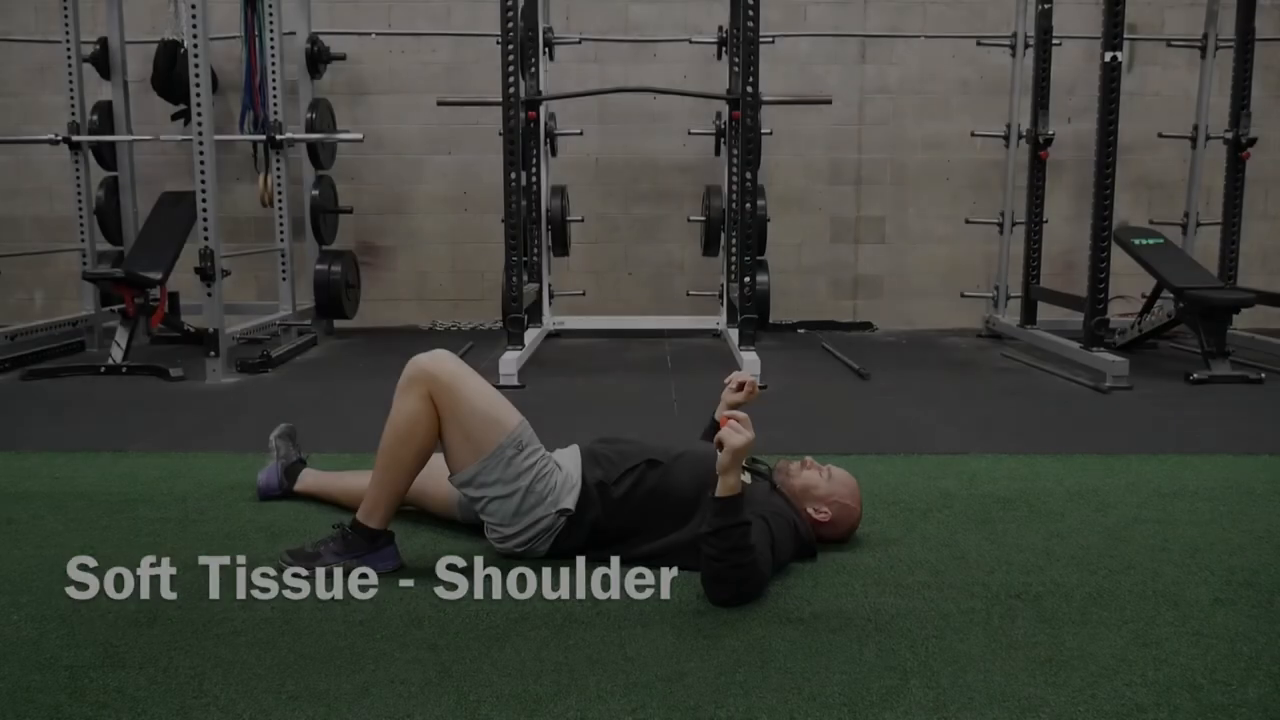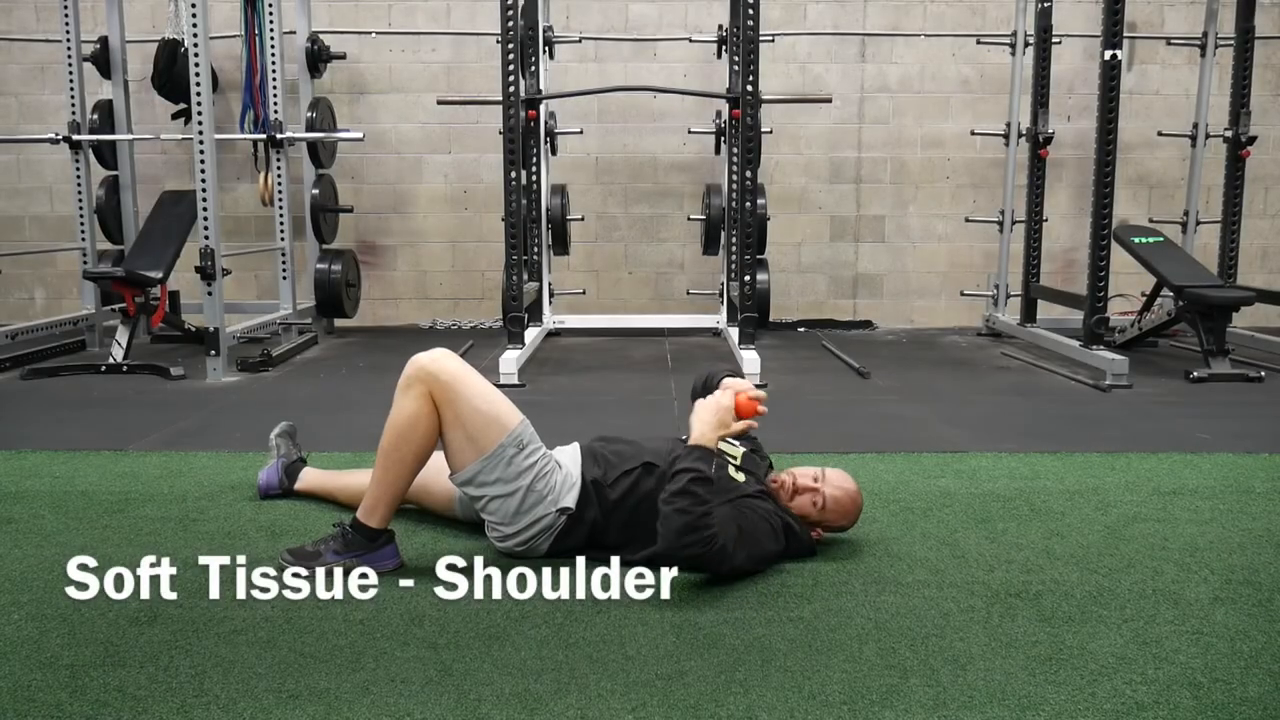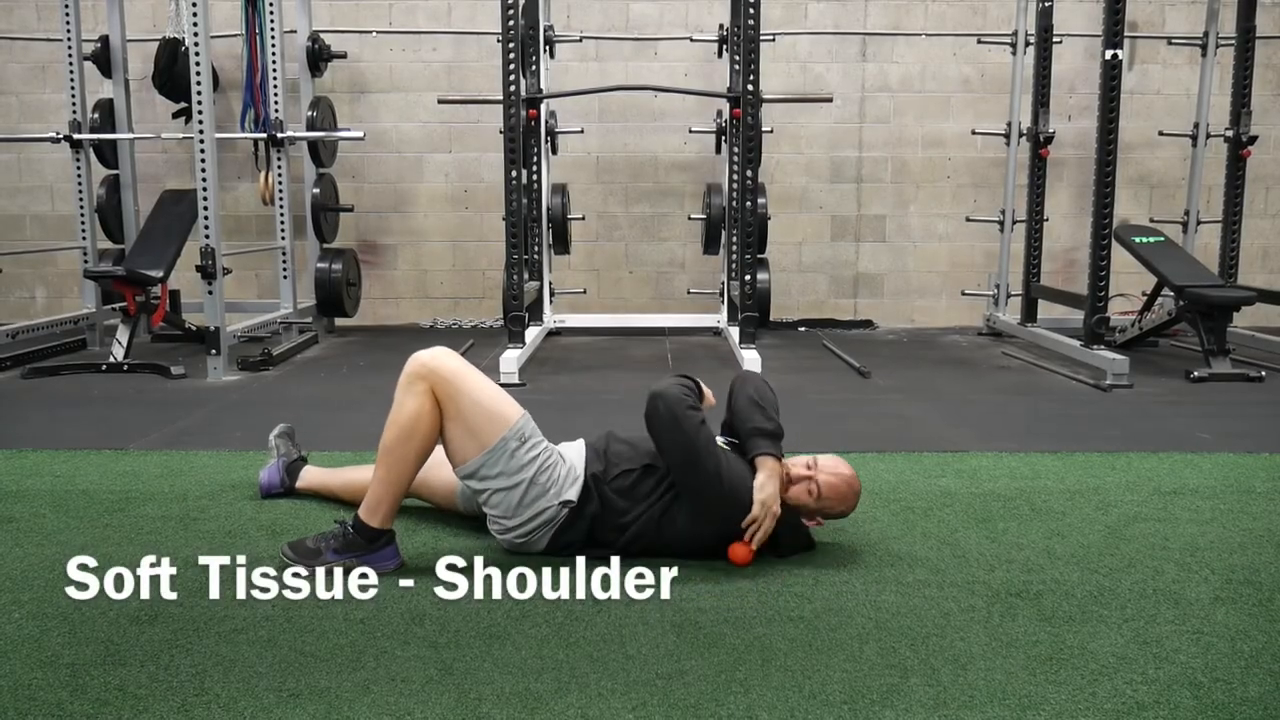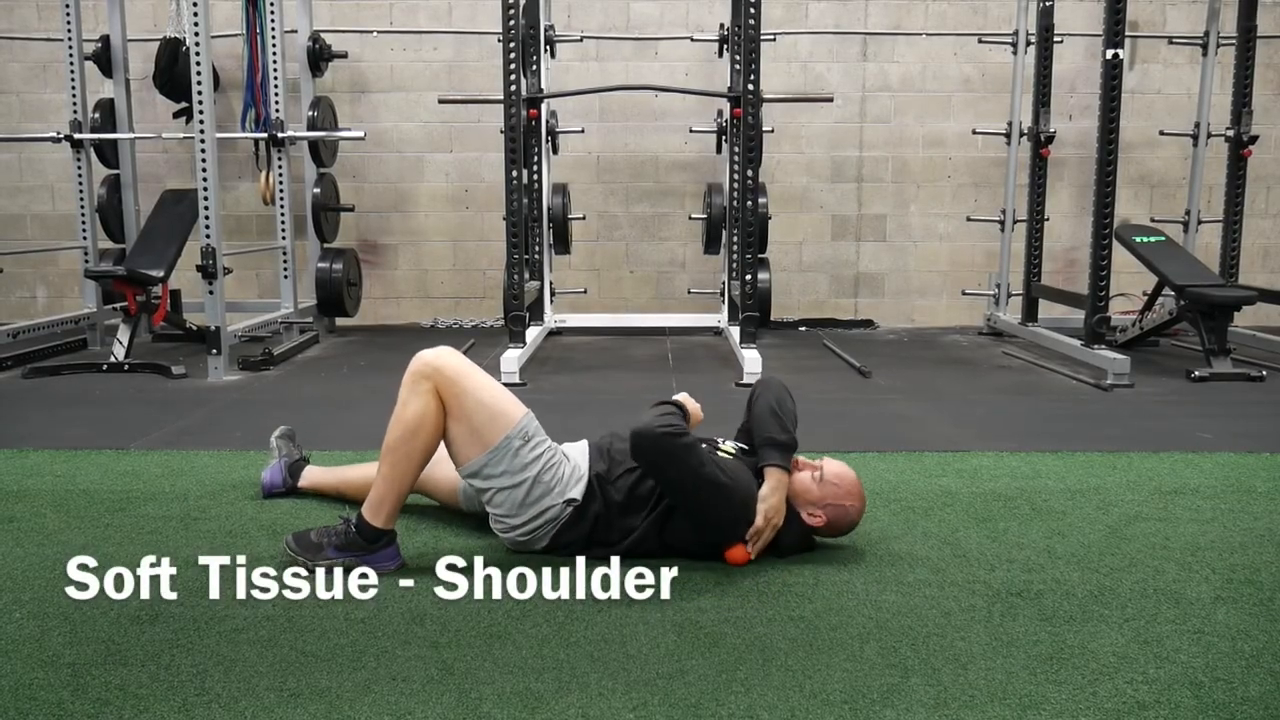
dt=1s
person 1, frame 1
left shoulder: (771, 520)
right shoulder: (764, 487)
left elbow: (729, 583)
left wrist: (730, 476)
right wrist: (723, 416)
left hip: (542, 510)
right hip: (562, 478)
left knee: (430, 371)
left ankle: (365, 540)
right ankle: (298, 478)
person 1, frame 2
left shoulder: (762, 525)
right shoulder: (757, 468)
left elbow: (683, 542)
right elbow: (704, 386)
left wrist: (701, 439)
right wrist: (729, 389)
left hip: (542, 509)
right hip: (559, 476)
left knee: (429, 369)
right knee: (405, 474)
left ankle: (366, 539)
right ankle: (297, 475)
person 1, frame 3
left shoulder: (731, 498)
right shoulder: (754, 474)
left elbow: (663, 407)
right elbow: (749, 385)
left wrist: (691, 386)
right wrist: (769, 463)
left hip: (544, 504)
right hip: (559, 480)
left knee: (429, 368)
right knee: (411, 467)
left ankle: (367, 537)
right ankle: (299, 475)
person 1, frame 4
left shoulder: (734, 500)
right shoulder: (759, 475)
left elbow: (650, 438)
right elbow: (770, 390)
left wrist: (679, 407)
right wrist: (777, 474)
left hip: (548, 502)
right hip: (564, 476)
left knee: (433, 367)
right knee: (416, 462)
left ankle: (370, 537)
right ankle: (300, 475)
